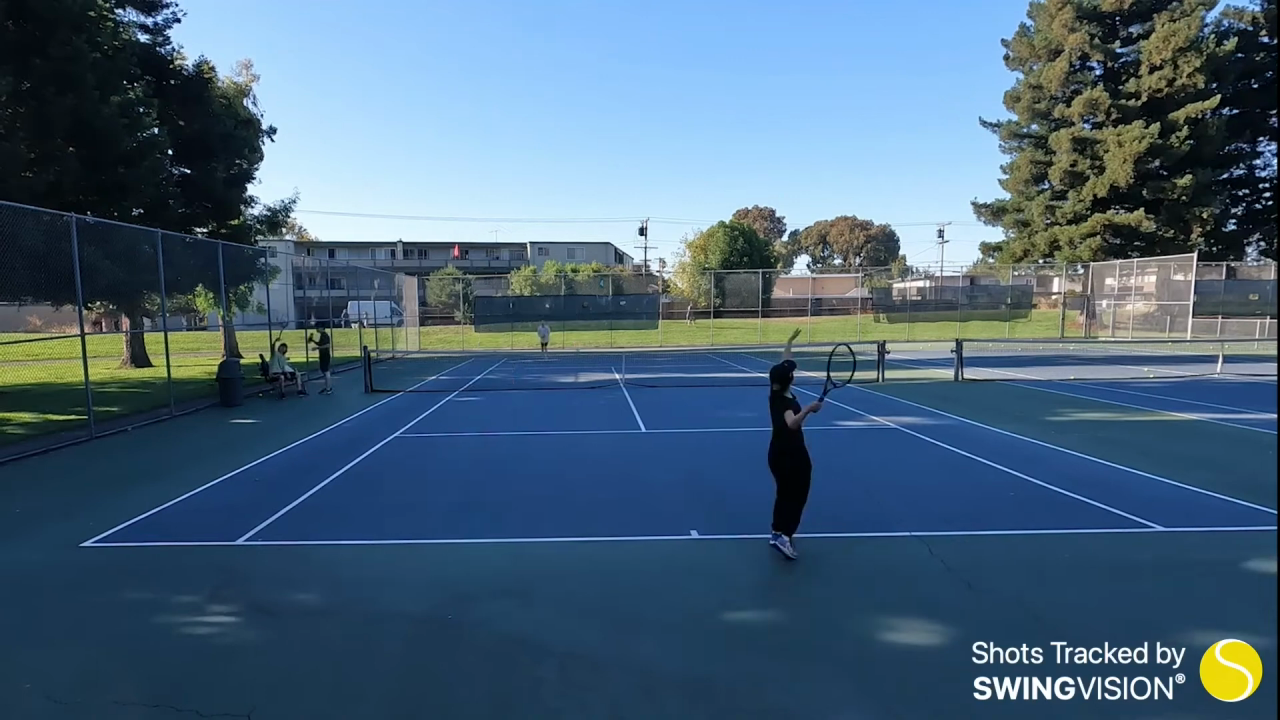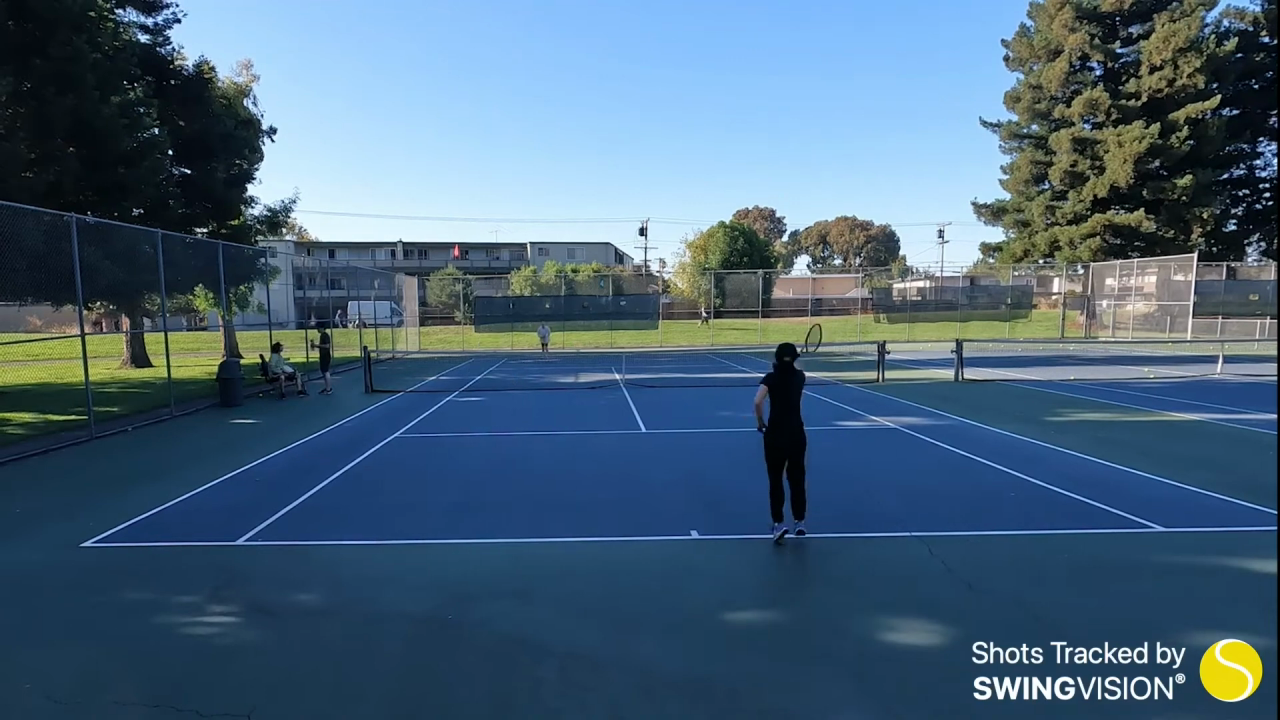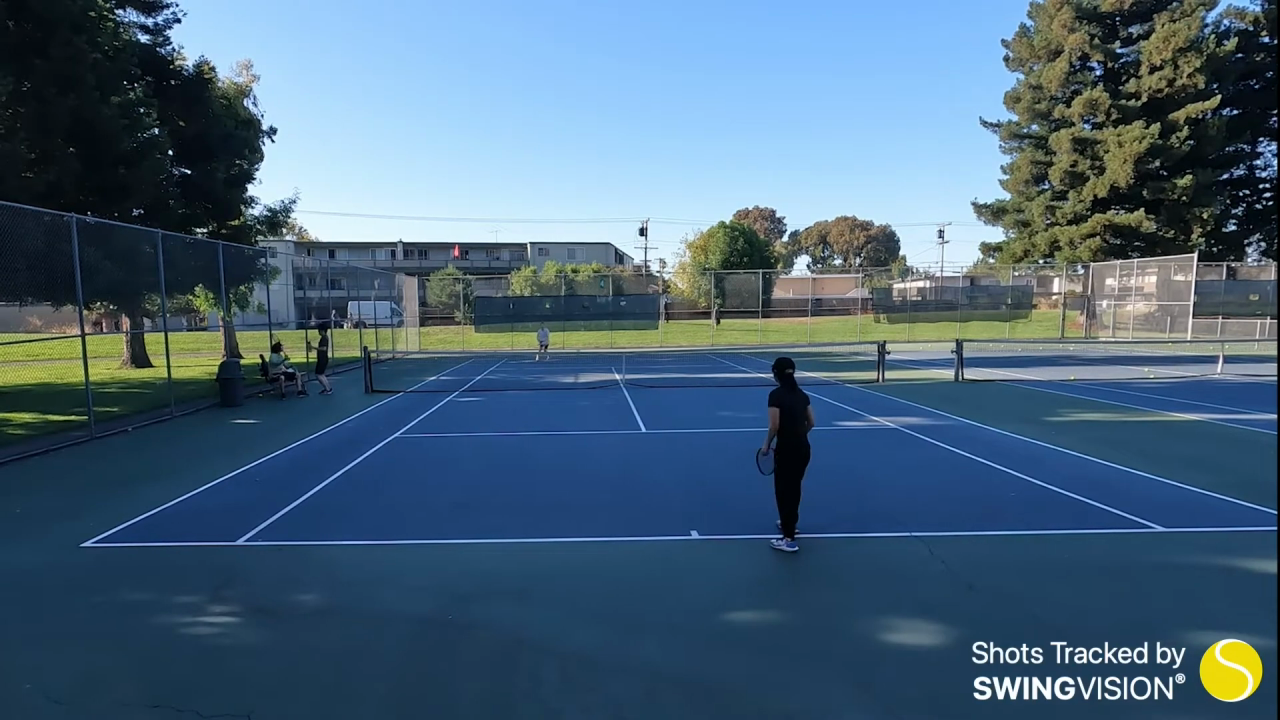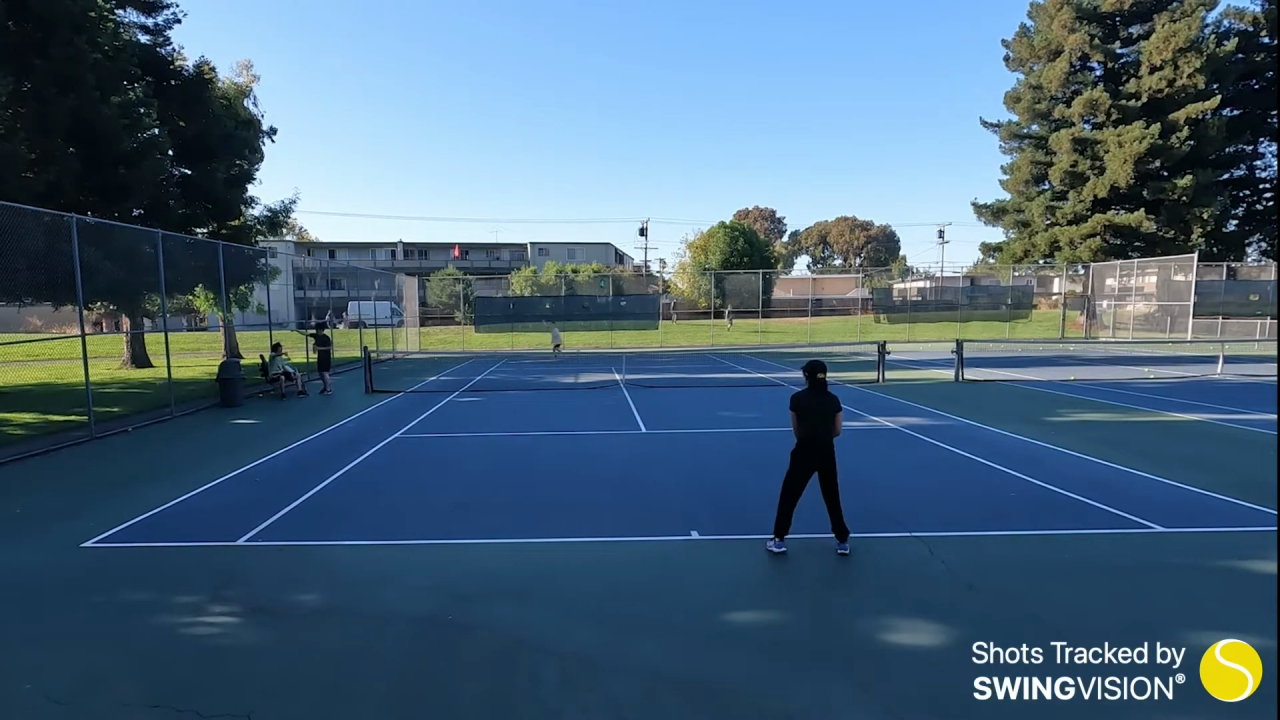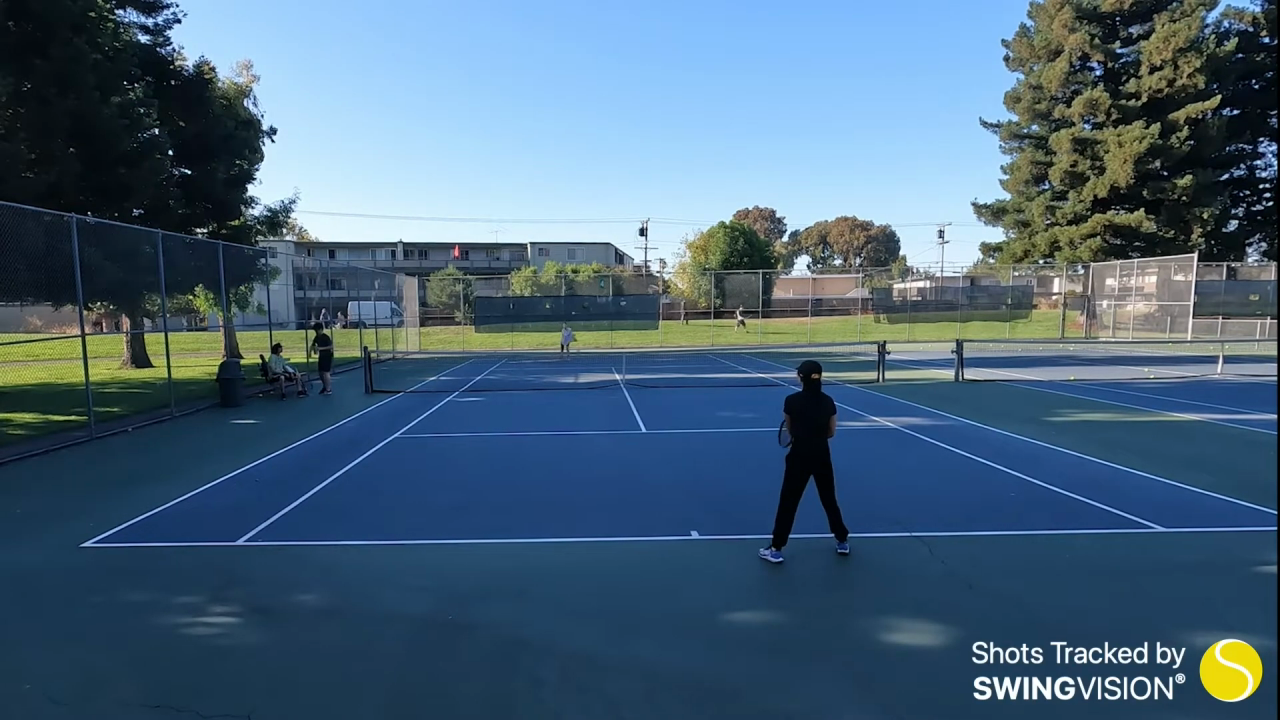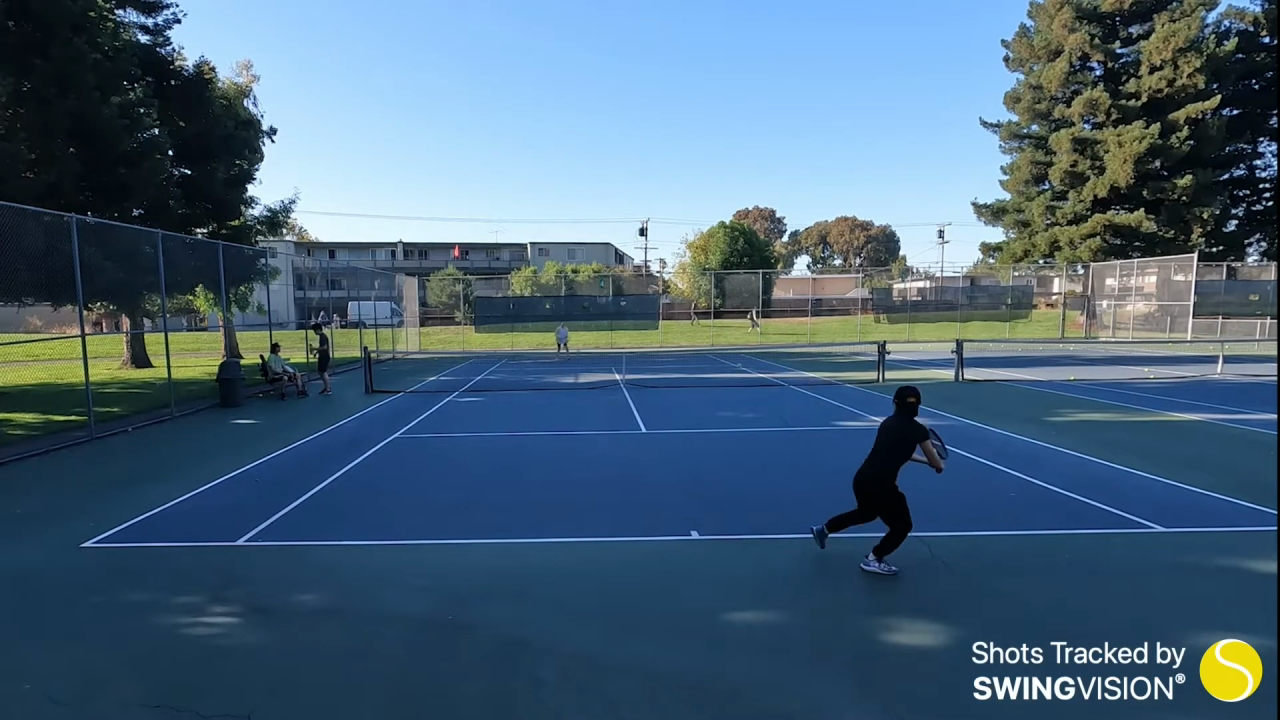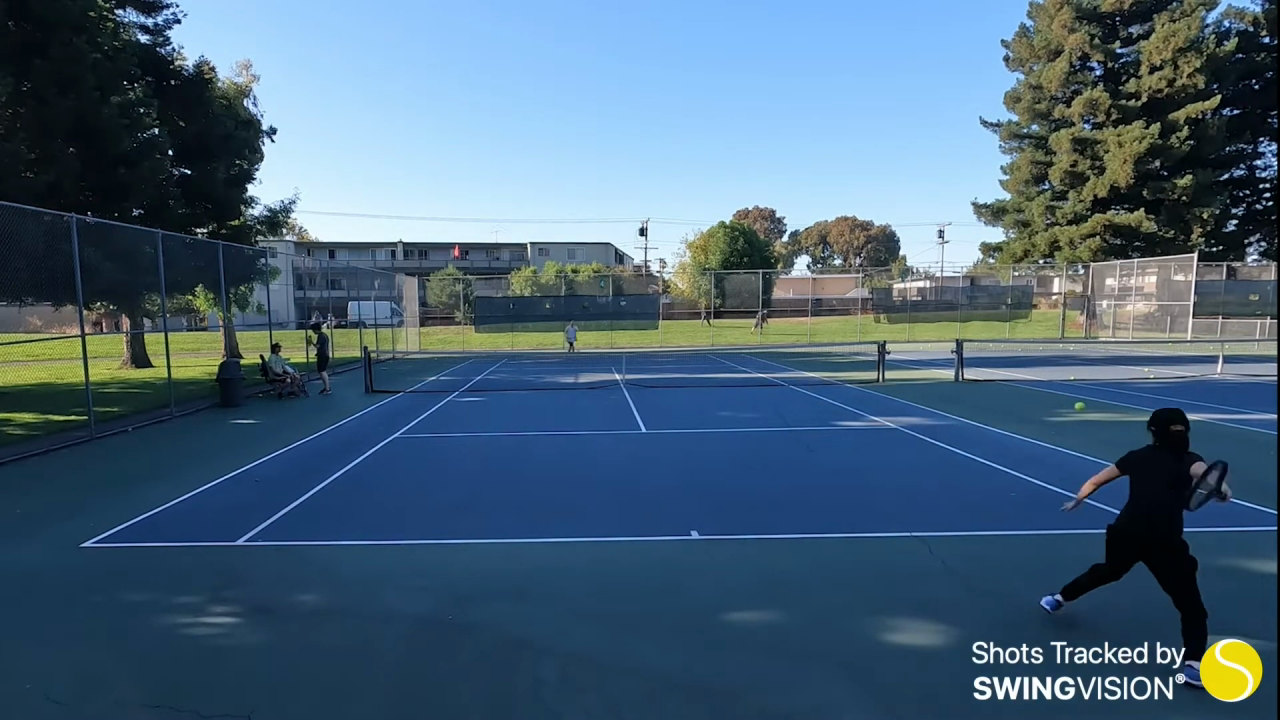
dt=0.7s
person 1, frame 1
left shoulder: (775, 395)
right shoulder: (785, 402)
left elbow: (783, 364)
right elbow: (792, 424)
left wrist: (790, 343)
right wrist: (808, 411)
left hip: (776, 455)
right hip: (795, 456)
left knee: (783, 493)
right knee: (798, 496)
left ankle: (777, 534)
right ankle: (784, 537)
person 1, frame 2
left shoulder: (770, 378)
right shoulder: (798, 376)
left elbow: (757, 402)
left wrist: (760, 421)
right wrist: (793, 362)
left hip: (775, 436)
right hip: (797, 436)
left knee: (776, 482)
right knee: (797, 479)
left ankle: (779, 524)
right ankle: (799, 523)
person 1, frame 3
left shoulder: (776, 395)
right shoulder: (802, 394)
left elbow: (774, 426)
right elbow: (811, 423)
left wrist: (767, 445)
left hip: (786, 449)
right hip: (804, 447)
left knee: (783, 492)
right knee: (794, 488)
left ankle: (788, 539)
right ankle: (790, 524)
person 1, frame 4
left shoulder: (797, 398)
right shoulder: (833, 400)
left elbow: (796, 430)
right elbow: (837, 431)
left hip: (804, 452)
right hip: (827, 453)
left knee: (789, 494)
right knee: (832, 497)
left ankle: (779, 540)
right ankle: (842, 541)
person 1, frame 5
left shoulder: (792, 401)
right shoulder: (828, 402)
left elbow: (790, 430)
right elbow: (831, 433)
left hip: (799, 456)
right hip: (822, 456)
left knee: (788, 501)
right knee: (829, 499)
left ankle: (775, 549)
right ankle: (842, 541)
person 1, frame 6
left shoulder: (887, 424)
right shoulder: (918, 430)
right elbow: (936, 464)
left wrist: (922, 459)
right wrist: (937, 465)
left hip: (863, 478)
right hip: (881, 484)
left knee: (867, 513)
right knee: (902, 525)
left ankle: (824, 529)
right ankle: (873, 559)
person 1, frame 7
left shoulder: (1136, 457)
right shoulder: (1189, 460)
left elbow: (1096, 481)
right elbow: (1204, 472)
left wrist: (1076, 501)
right wrist: (1220, 488)
left hip: (1124, 532)
right hip: (1165, 541)
left knee: (1110, 571)
right knee: (1191, 608)
left ankle: (1059, 598)
